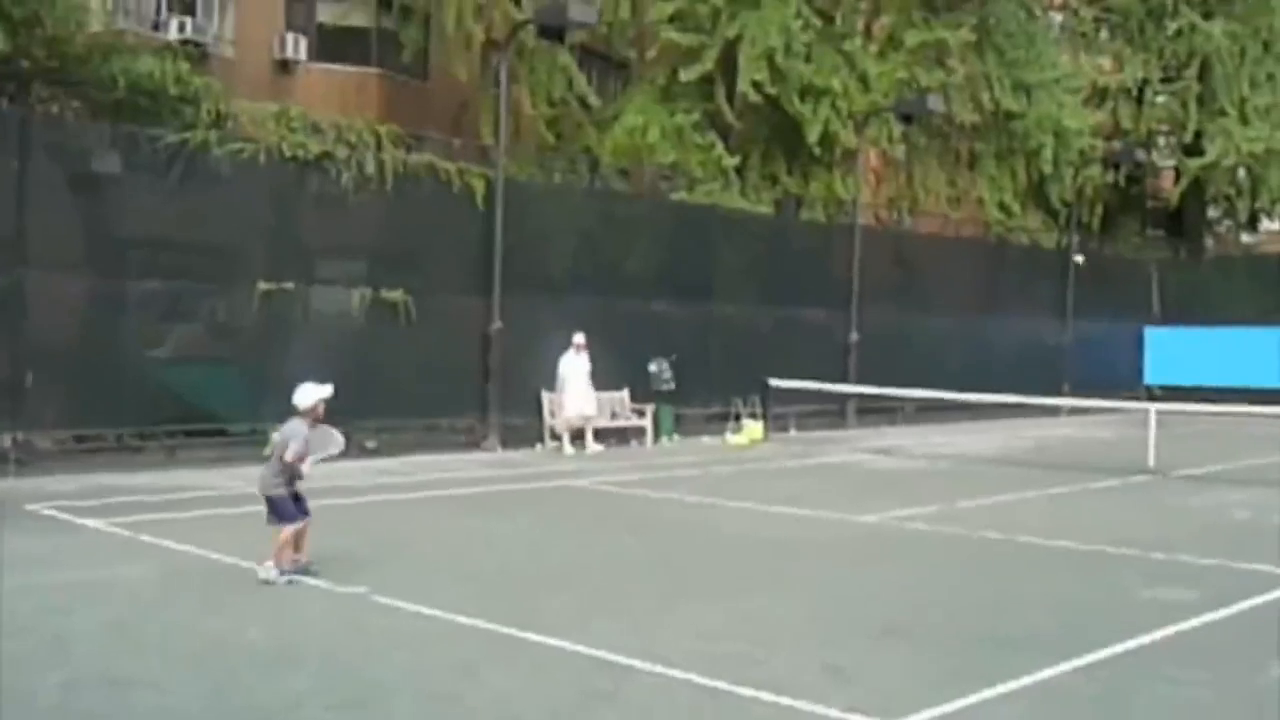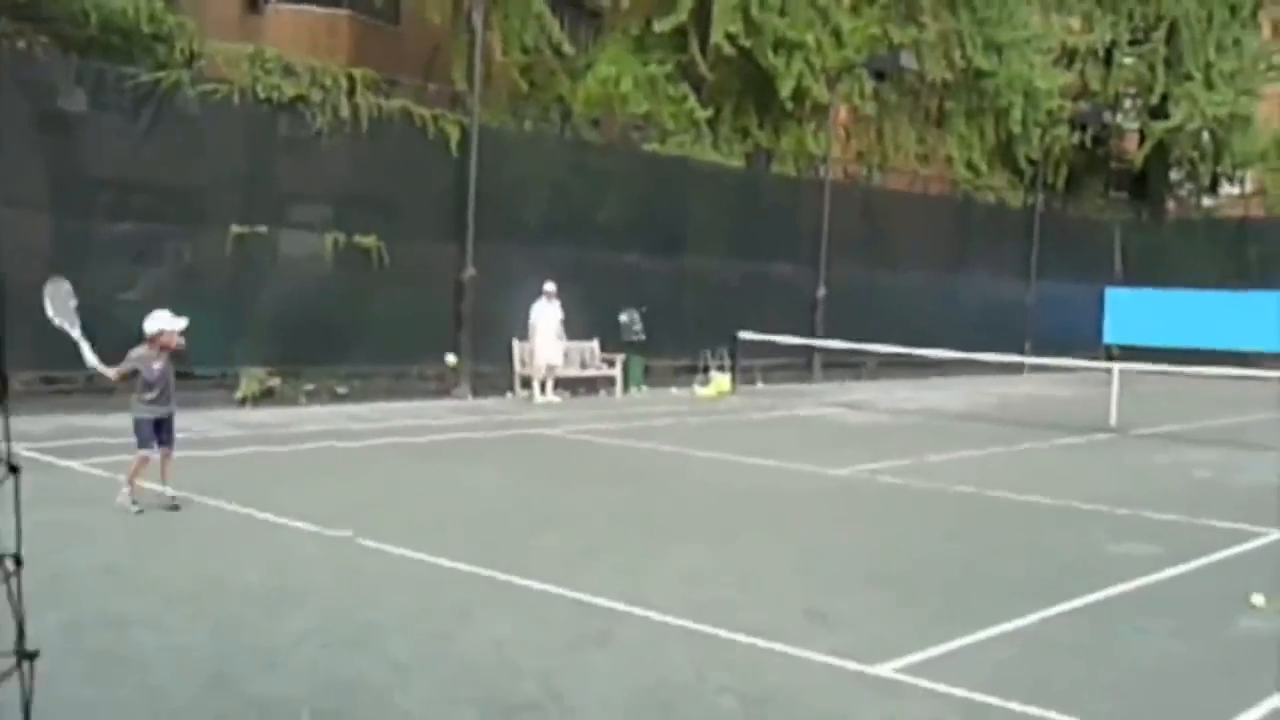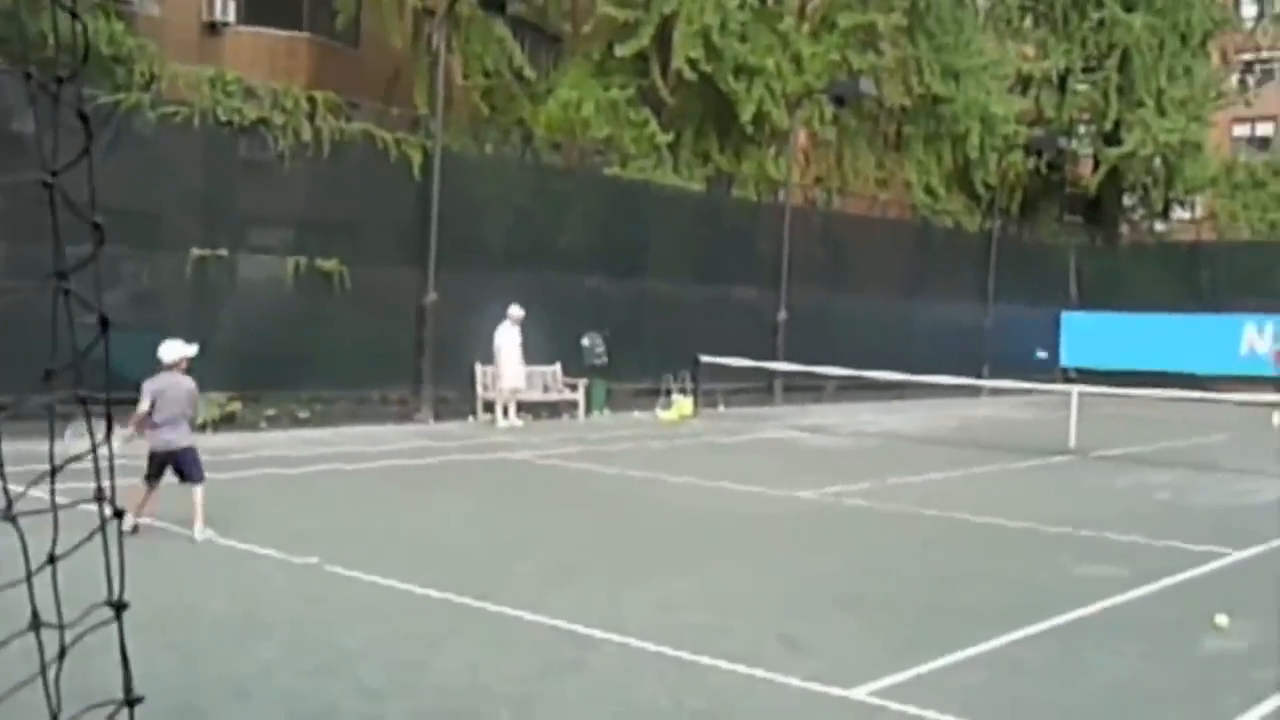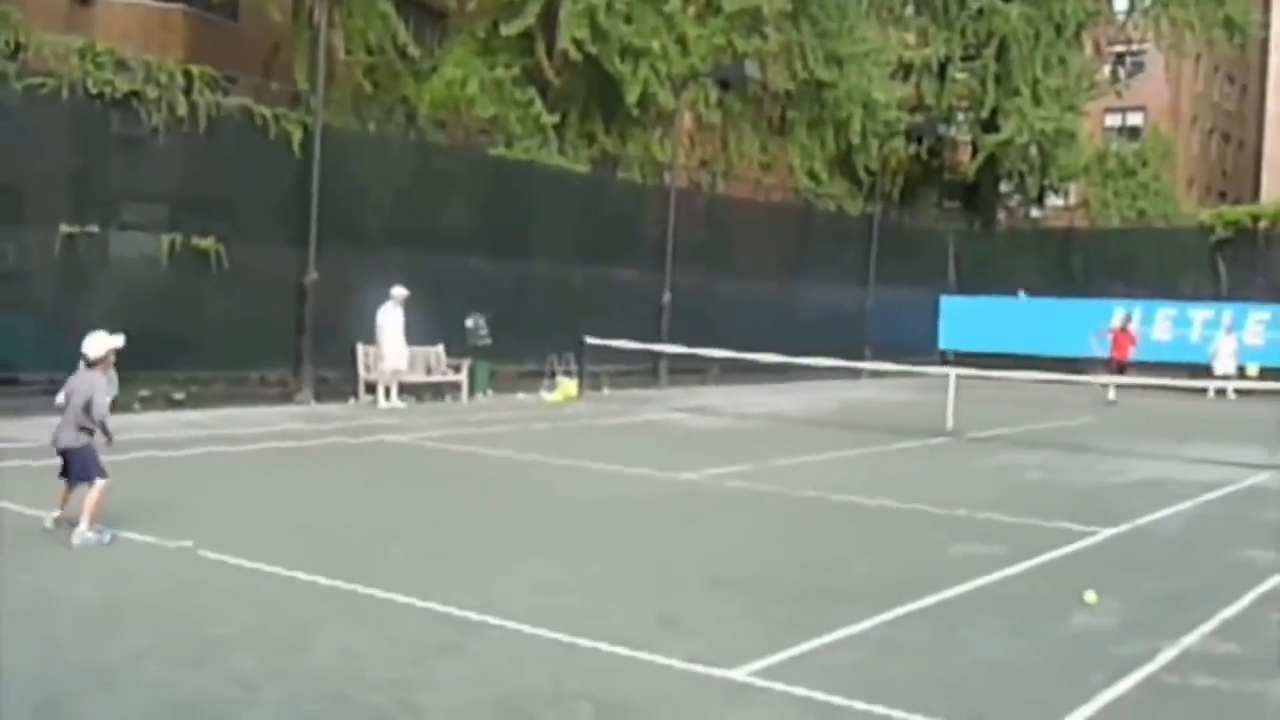
dt=1s
person 1, frame 1
left shoulder: (295, 424)
right shoulder: (300, 431)
left elbow: (275, 438)
right elbow: (289, 458)
right wrist: (302, 467)
left hip: (284, 483)
right hip: (274, 485)
left knee: (304, 520)
right knee: (293, 525)
left ankle: (297, 561)
right ankle: (269, 567)
person 1, frame 2
left shoulder: (168, 349)
right shoulder: (137, 355)
left elbow: (179, 342)
right elbow: (117, 375)
left wrist: (175, 341)
right wrist: (105, 370)
left hip: (165, 410)
right hip: (144, 412)
left knee: (167, 451)
right knee: (145, 454)
left ankle: (167, 493)
right ankle: (128, 491)
person 1, frame 3
left shoulder: (150, 384)
right shoulder: (189, 384)
left elbow: (142, 410)
left wrist: (133, 428)
left hip: (157, 444)
right hip: (182, 442)
left knee: (150, 484)
right knee: (197, 484)
left ankle: (131, 520)
right ankle: (199, 529)
person 1, frame 4
left shoulder: (77, 377)
right shoulder: (101, 384)
left elbow: (62, 401)
right elbow: (100, 416)
right wrist: (108, 434)
left hip: (61, 438)
right hip: (78, 440)
left knee: (72, 479)
right knee: (99, 481)
left ankle: (56, 516)
right ankle: (83, 531)
